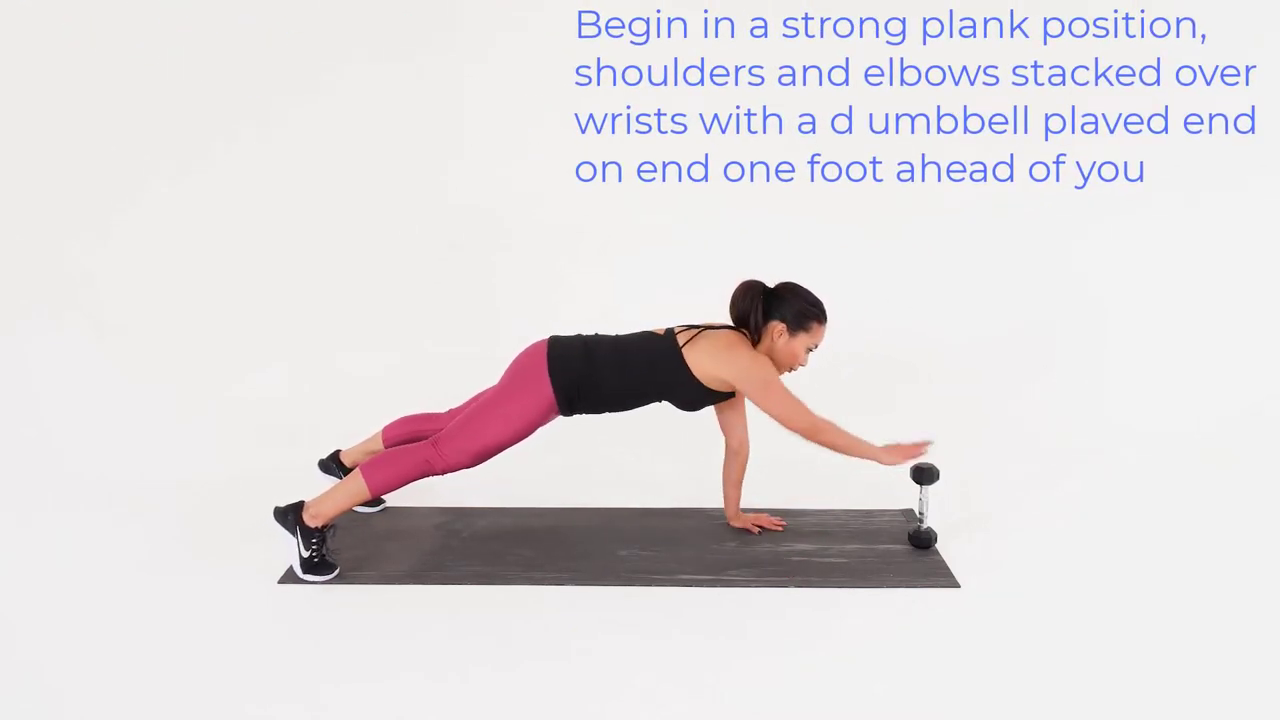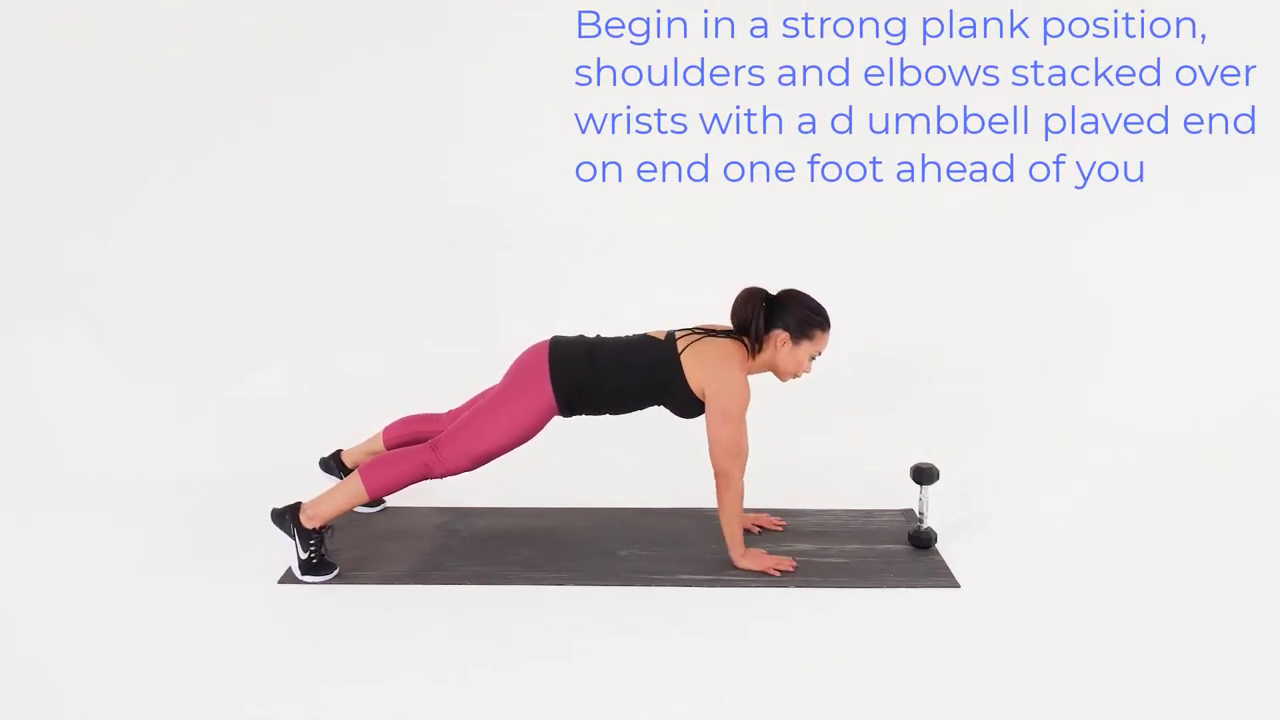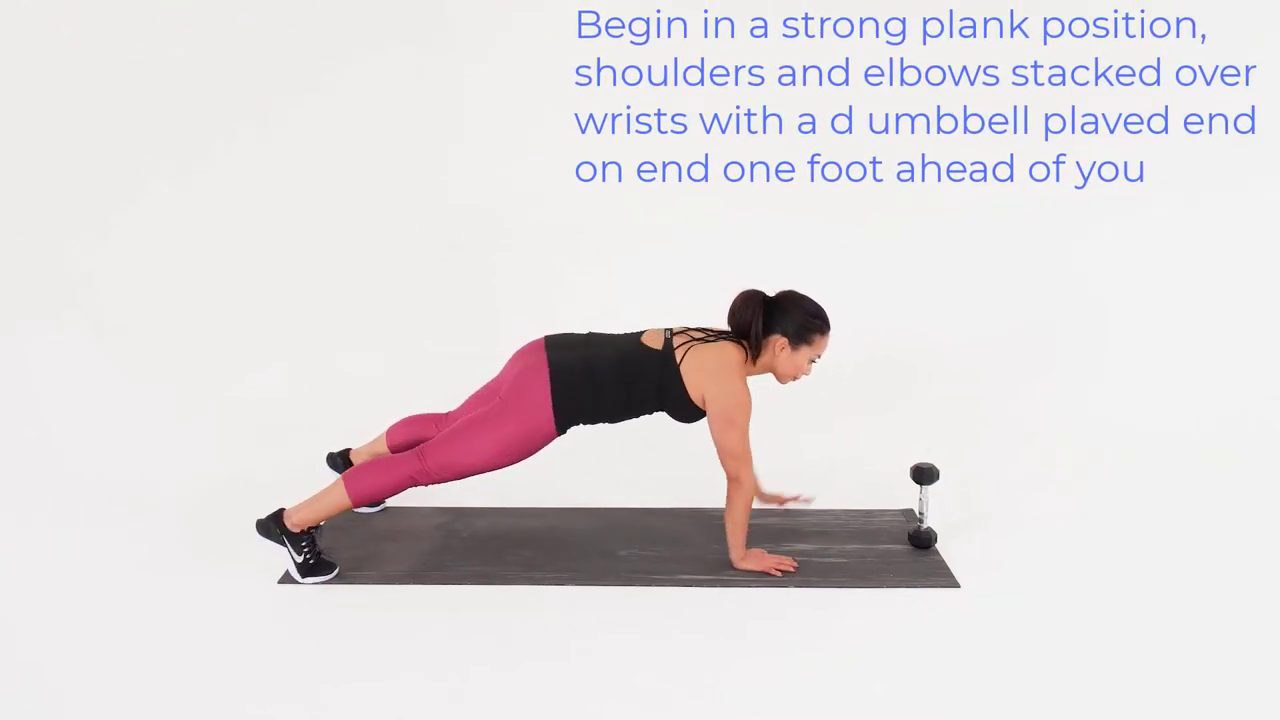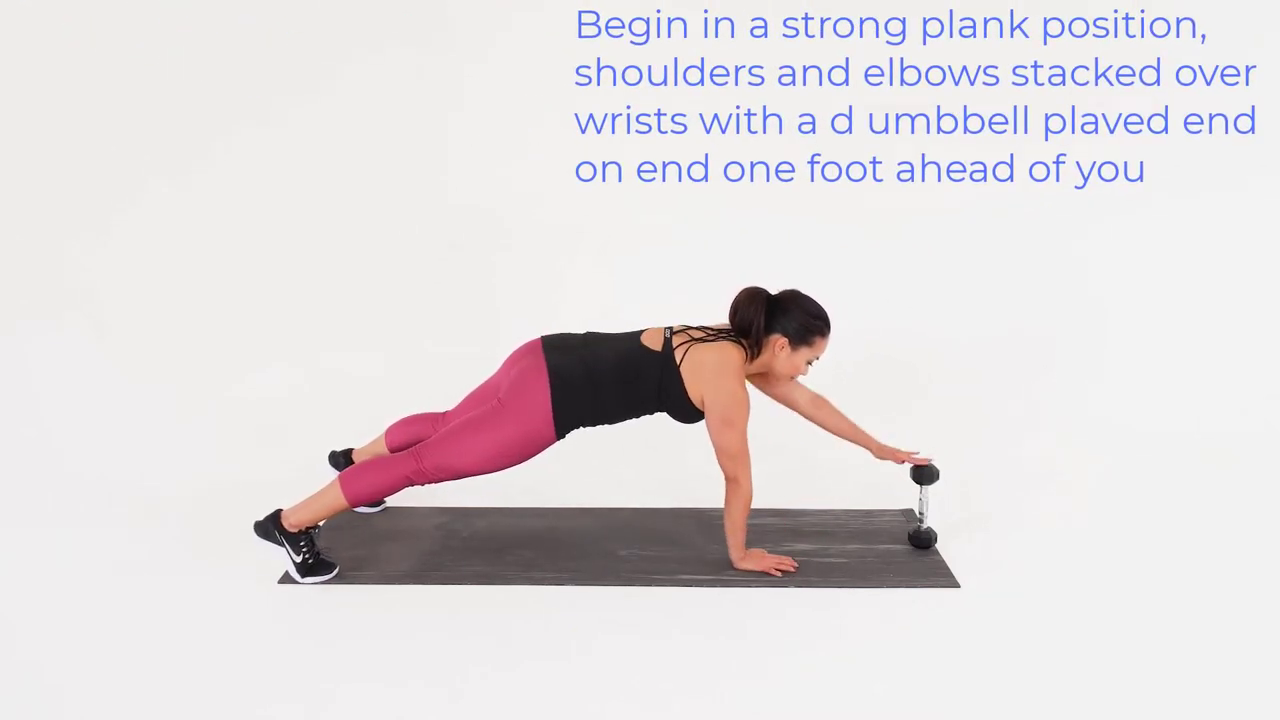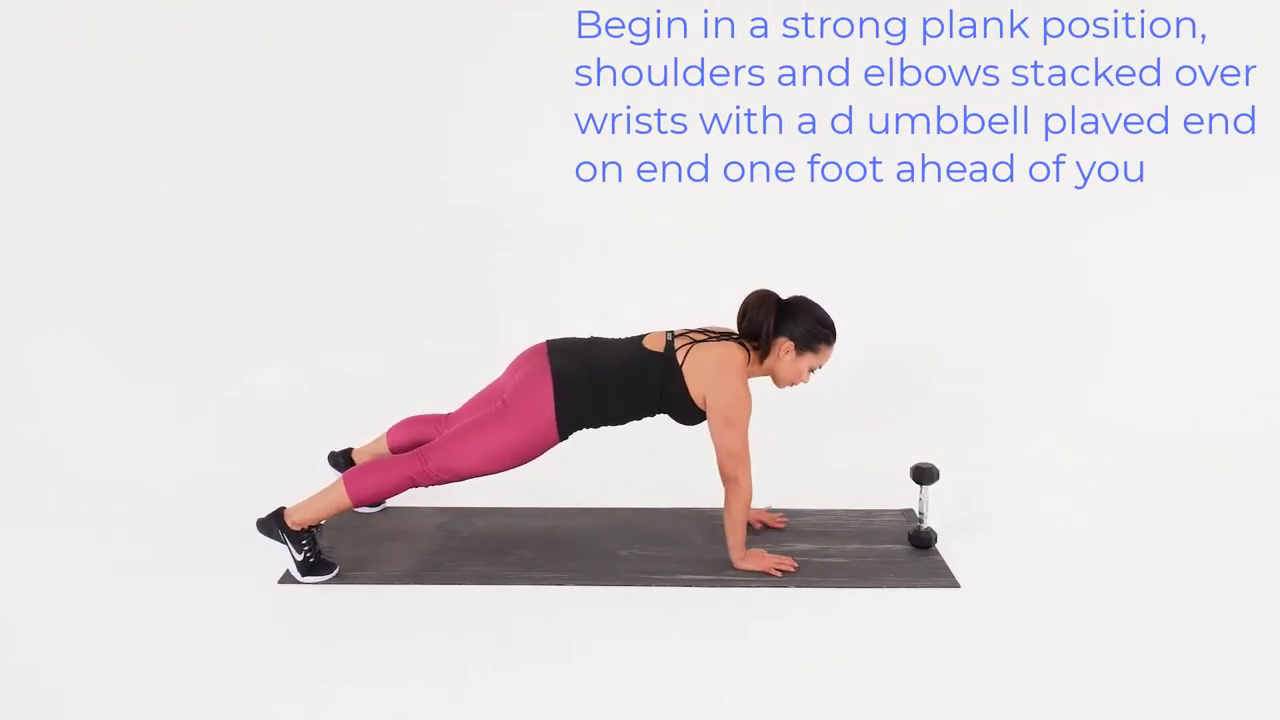
dt=0.4s
person 1, frame 1
left shoulder: (734, 351)
right shoulder: (737, 357)
left elbow: (735, 437)
right elbow: (803, 424)
left wrist: (736, 510)
right wrist: (877, 453)
left hip: (561, 372)
right hip: (549, 375)
left knee: (450, 425)
right knee: (444, 450)
left ankle: (349, 460)
right ankle: (309, 516)
person 1, frame 2
left shoulder: (729, 345)
right shoulder: (730, 371)
left elbow: (733, 448)
right elbow: (728, 470)
left wrist: (735, 511)
right wrist: (739, 552)
left hip: (555, 366)
right hip: (552, 380)
left knee: (449, 425)
right knee: (442, 454)
left ankle: (347, 459)
right ankle: (307, 517)
person 1, frame 3
left shoulder: (725, 348)
right shoulder: (728, 378)
left elbow: (730, 425)
right elbow: (737, 474)
left wrist: (763, 493)
right wrist: (739, 551)
left hip: (548, 363)
right hip: (548, 403)
left knee: (445, 430)
right knee: (431, 462)
left ankle: (353, 461)
right ankle: (293, 523)
person 1, frame 4
left shoulder: (734, 345)
right shoulder: (727, 379)
left elbow: (803, 400)
right elbow: (737, 479)
left wrist: (878, 447)
right wrist: (739, 553)
left hip: (543, 361)
right hip: (549, 400)
left knee: (448, 426)
right knee: (432, 461)
left ankle: (355, 459)
right ankle: (289, 523)
person 1, frame 5
left shoulder: (728, 348)
right shoulder: (731, 380)
left elbow: (729, 456)
right elbow: (736, 474)
left wrist: (744, 511)
right wrist: (739, 553)
left hip: (546, 367)
right hip: (550, 401)
left knee: (448, 428)
right knee: (432, 463)
left ankle: (353, 459)
right ankle: (293, 521)
